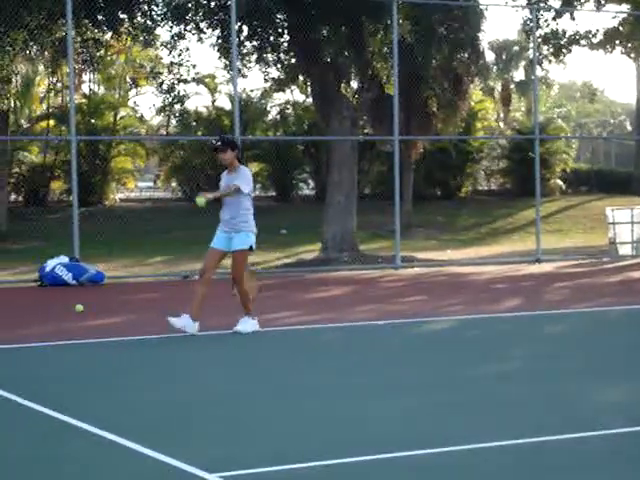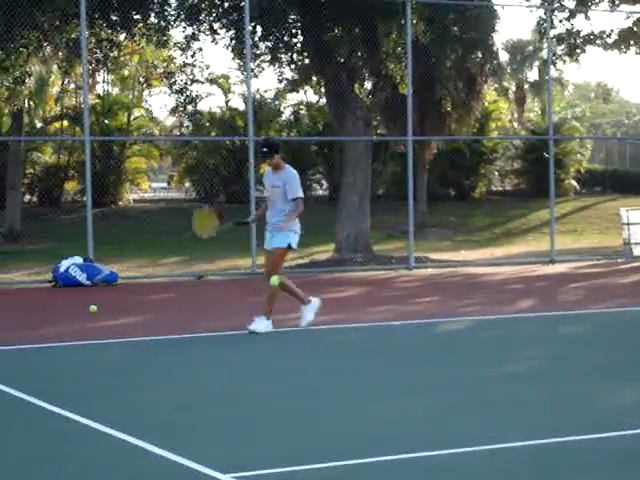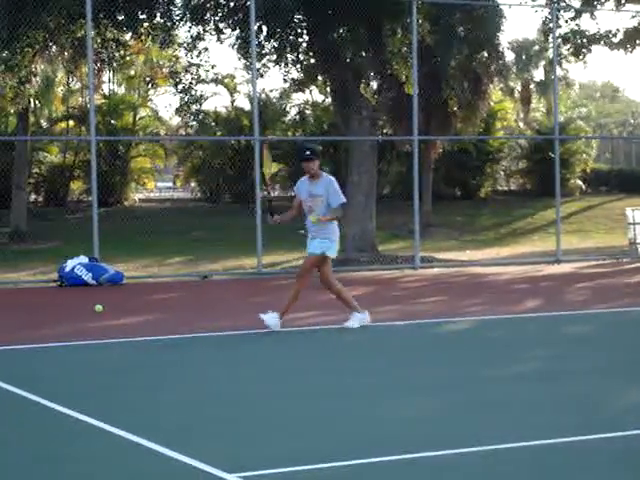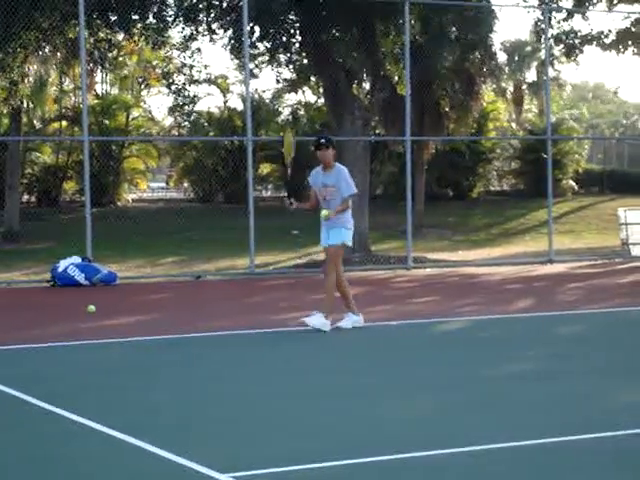
dt=0.3s
person 1, frame 1
left shoulder: (244, 173)
right shoulder: (225, 175)
left elbow: (231, 191)
left wrist: (211, 195)
left hip: (243, 231)
right hip: (224, 231)
left knee: (238, 278)
right knee: (205, 273)
left ankle: (250, 318)
right ankle: (191, 319)
person 1, frame 2
left shoulder: (290, 174)
right shoulder: (268, 174)
left elbow: (299, 205)
left wrist: (288, 222)
right wrist: (256, 216)
left hip: (286, 230)
right hip: (271, 229)
left knee: (273, 274)
right knee: (271, 276)
left ankle: (266, 318)
right ankle: (307, 302)
person 1, frame 3
left shoulder: (329, 182)
right shoulder: (301, 183)
left elbow: (339, 212)
right elbow: (295, 210)
left wrist: (324, 218)
right wrist: (281, 218)
left hip: (326, 237)
right hip: (313, 236)
left knee: (302, 274)
right knee: (327, 280)
left ankle: (280, 316)
right ankle: (359, 312)
person 1, frame 4
left shoulder: (341, 171)
right shoulder: (315, 174)
left elbow: (347, 203)
right elbow: (314, 203)
left wrist: (334, 211)
right wrist: (298, 205)
left hip: (341, 226)
right hip: (327, 226)
left knee: (330, 269)
right knee: (336, 272)
left ankle: (324, 316)
right ankle: (354, 314)
